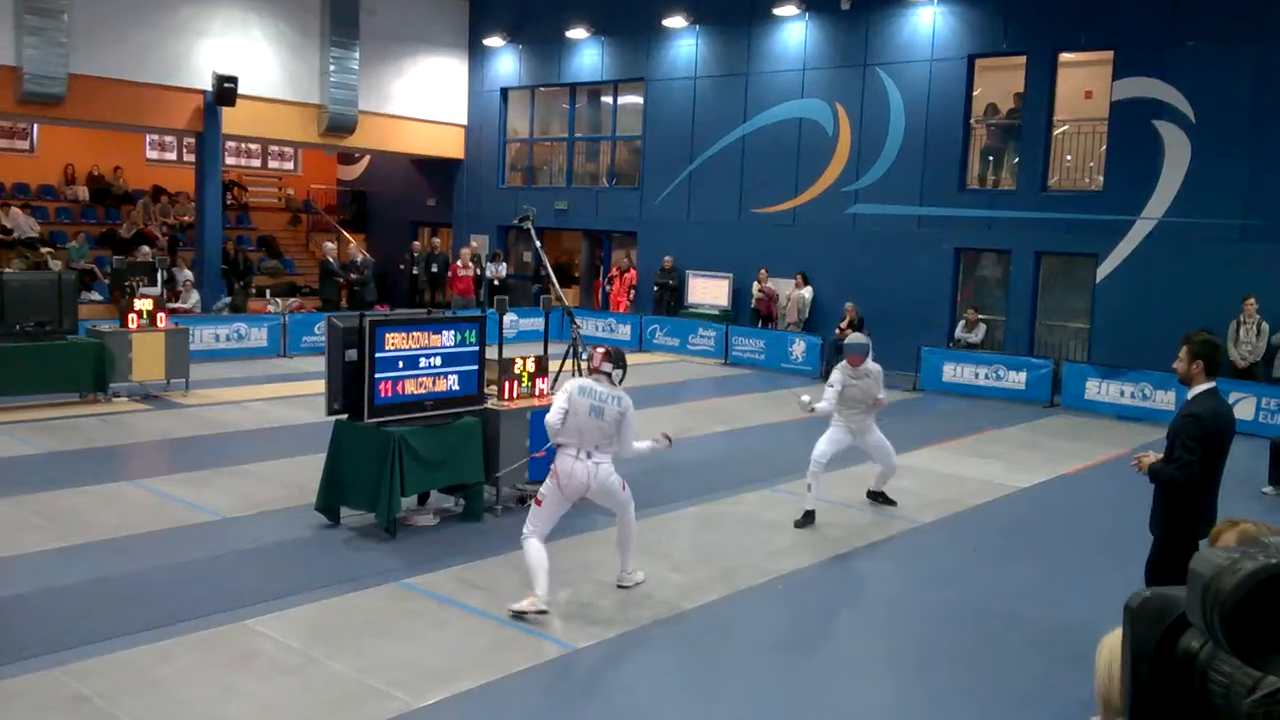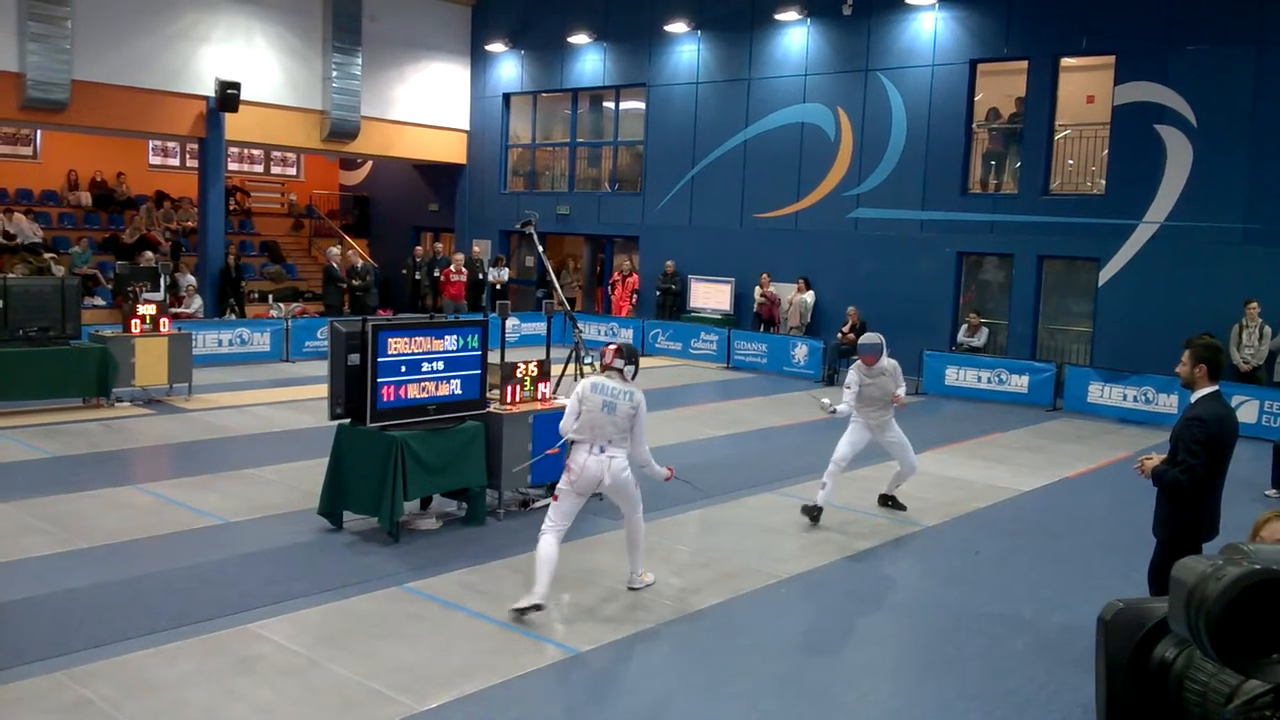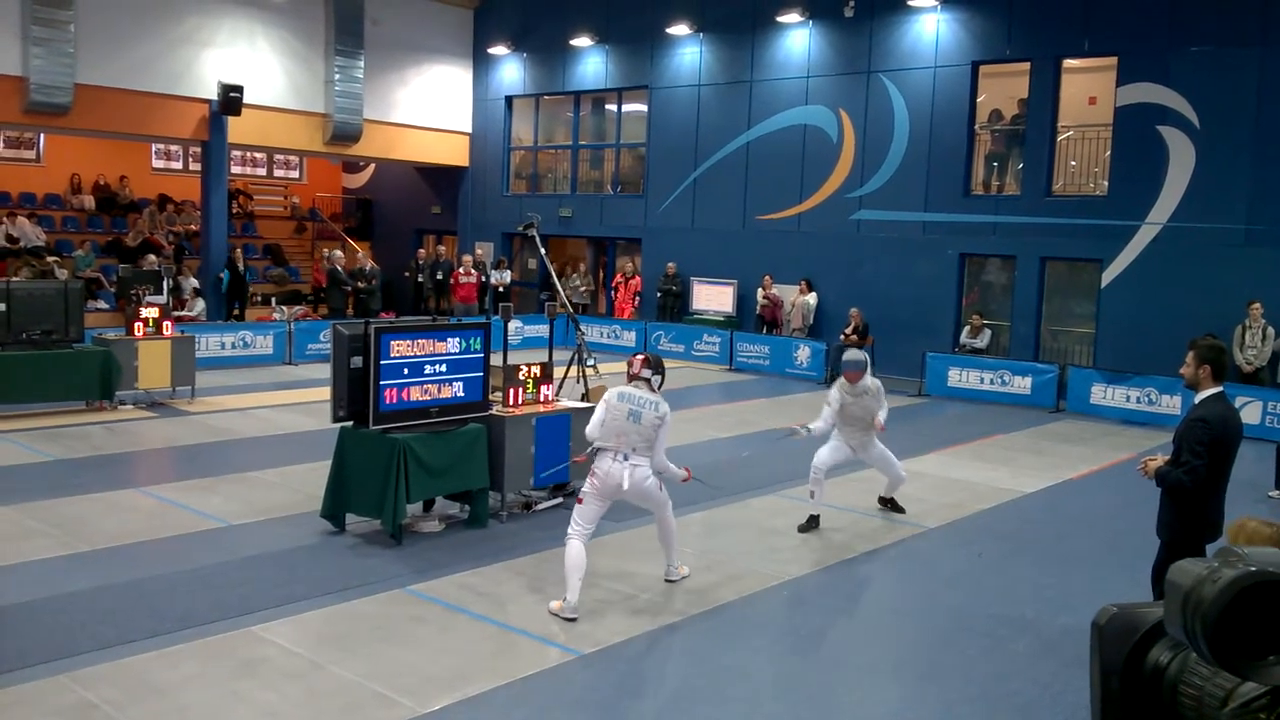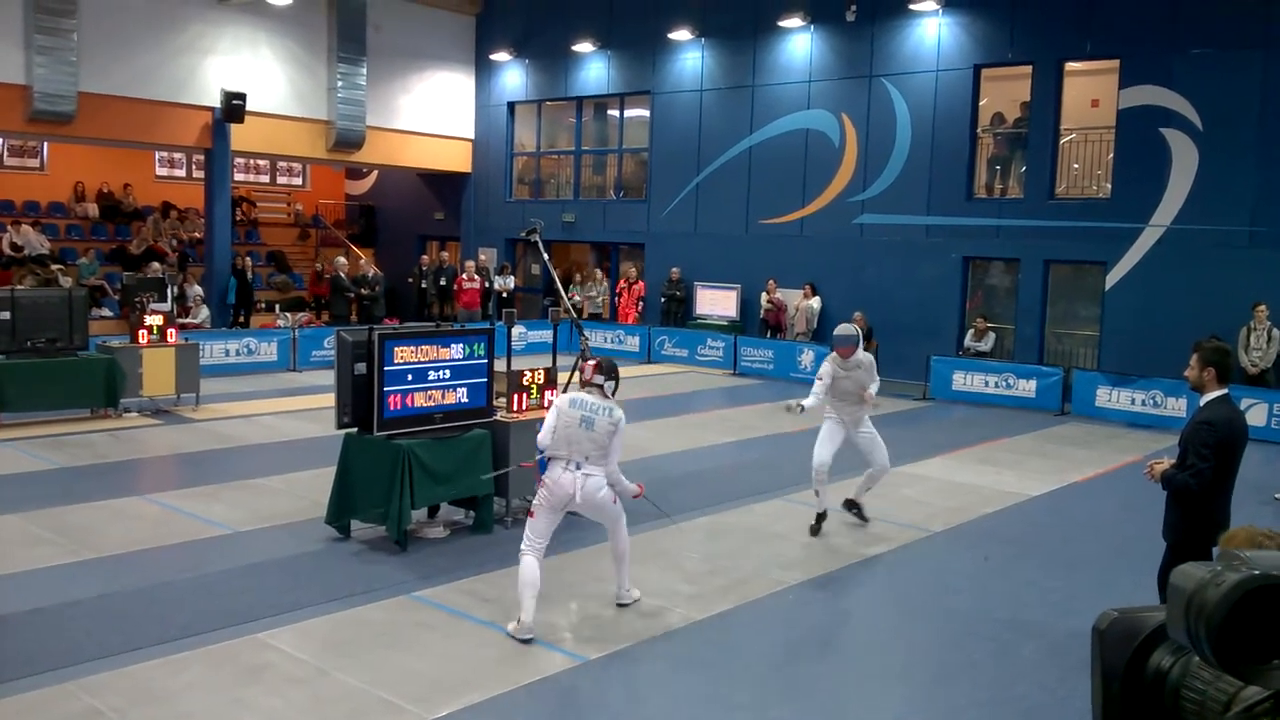
dt=1s
person 1, frame 1
left shoulder: (573, 386)
right shoulder: (623, 401)
left elbow: (551, 422)
right elbow: (626, 449)
left wrist: (559, 442)
right wrist: (655, 444)
left hip: (567, 469)
right hip: (601, 472)
left knee: (532, 534)
right knee: (626, 510)
left ankle: (539, 597)
right ankle: (626, 573)
person 1, frame 2
left shoulder: (586, 385)
right shoulder: (636, 397)
left elbow: (565, 429)
right elbow: (639, 450)
right wrist: (659, 472)
left hip: (581, 464)
right hip: (616, 467)
left knee: (551, 532)
right knee: (634, 513)
left ankle: (538, 594)
right ankle: (636, 575)
person 1, frame 3
left shoulder: (614, 394)
right shoulder: (662, 407)
left elbow: (592, 433)
right elbow: (657, 459)
right wrist: (679, 473)
left hip: (606, 471)
right hip: (640, 475)
left knee: (576, 536)
right knee: (665, 510)
left ankle: (570, 602)
right ankle: (673, 568)
person 1, frame 4
left shoulder: (564, 400)
right shoulder: (616, 414)
left elbow: (543, 443)
right elbow: (611, 468)
right wrist: (630, 489)
left hip: (557, 481)
right hip: (593, 486)
left knee: (530, 552)
right knee: (618, 524)
left ankle: (525, 622)
right ankle: (623, 591)
person 2, frame 1
left shoulder: (1194, 414)
right shoulder: (1220, 406)
left elbow: (1180, 477)
left wrist: (1152, 467)
right wrist: (1164, 459)
left hip: (1180, 516)
right hip: (1196, 512)
left knee: (1161, 582)
right knee: (1180, 581)
person 2, frame 2
left shoulder: (1197, 417)
right shoulder: (1223, 410)
left elbow: (1185, 479)
left wrist: (1155, 471)
right wrist: (1167, 460)
left hip: (1183, 520)
right hip: (1199, 515)
left knee: (1163, 585)
person 2, frame 3
left shoulder: (1201, 418)
right shoulder: (1227, 411)
left elbow: (1188, 480)
left wrist: (1159, 472)
right wrist: (1170, 461)
left hip: (1187, 521)
right hip: (1202, 517)
left knee: (1167, 586)
person 2, frame 4
left shoulder: (1207, 420)
right shoulder: (1232, 413)
left elbow: (1194, 483)
left wrist: (1165, 475)
right wrist: (1176, 465)
left hip: (1192, 524)
right hip: (1209, 519)
left knee: (1172, 586)
person 3, frame 1
left shoulder: (875, 370)
right shoulder: (839, 372)
right elbow: (828, 404)
left wrist: (880, 401)
right wrist: (811, 406)
left hip: (867, 428)
right hip: (841, 426)
left knee: (891, 466)
right knee: (817, 458)
left ankle: (875, 491)
right ankle: (809, 512)
person 3, frame 2
left shoulder: (892, 366)
right shoulder: (856, 372)
left elbow: (900, 385)
right elbow: (847, 405)
left wrist: (900, 396)
right wrist: (832, 408)
left hip: (886, 424)
right hip: (861, 423)
left knee: (910, 466)
right knee: (838, 460)
left ankle: (886, 496)
right ankle: (817, 508)
person 3, frame 3
left shoulder: (875, 386)
right shoulder: (838, 390)
left elbow: (882, 407)
right elbow: (824, 422)
left wrist: (880, 420)
right wrist: (807, 429)
left hip: (868, 442)
right hip: (842, 440)
left knee: (899, 477)
right knee: (818, 464)
left ankle: (886, 498)
right ankle: (814, 517)
person 3, frame 4
left shoulder: (867, 360)
right shoulder: (829, 365)
left elbow: (875, 380)
right elbow: (816, 396)
left wrist: (871, 392)
right wrist: (800, 406)
left hip: (860, 420)
right hip: (835, 419)
left knee: (882, 466)
right knee: (820, 464)
left ankle: (853, 501)
right ankle: (821, 513)
